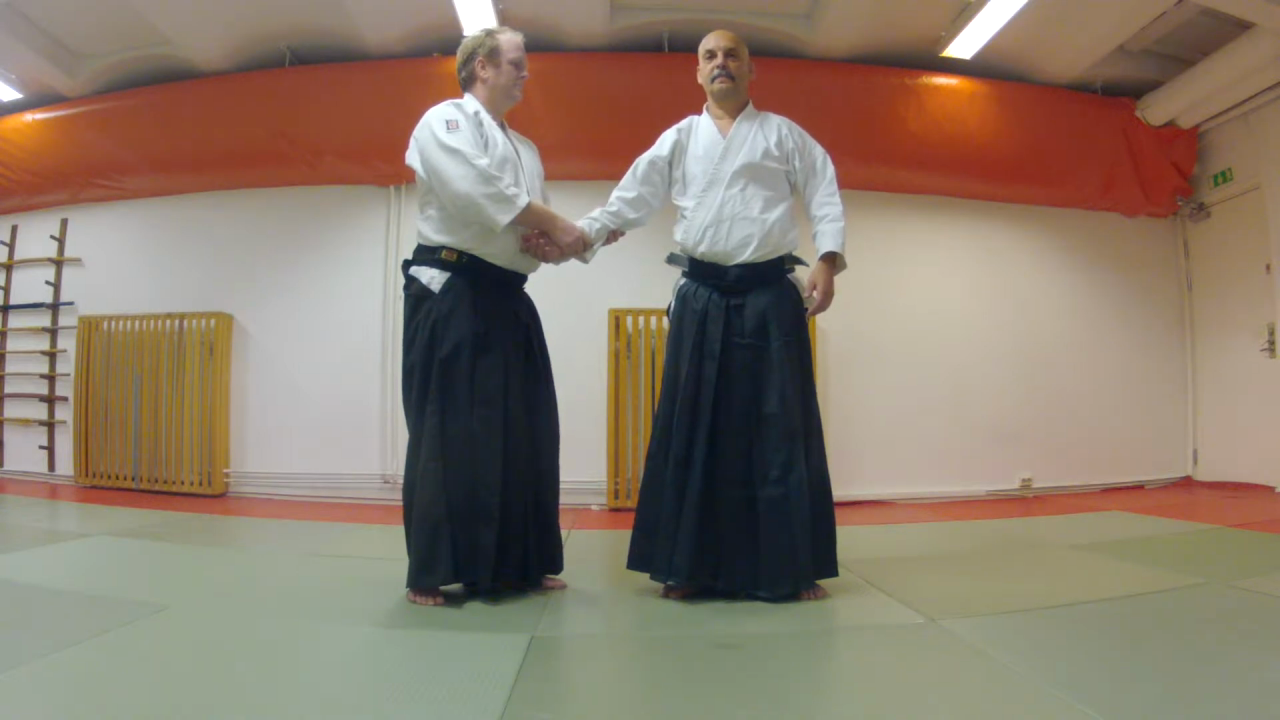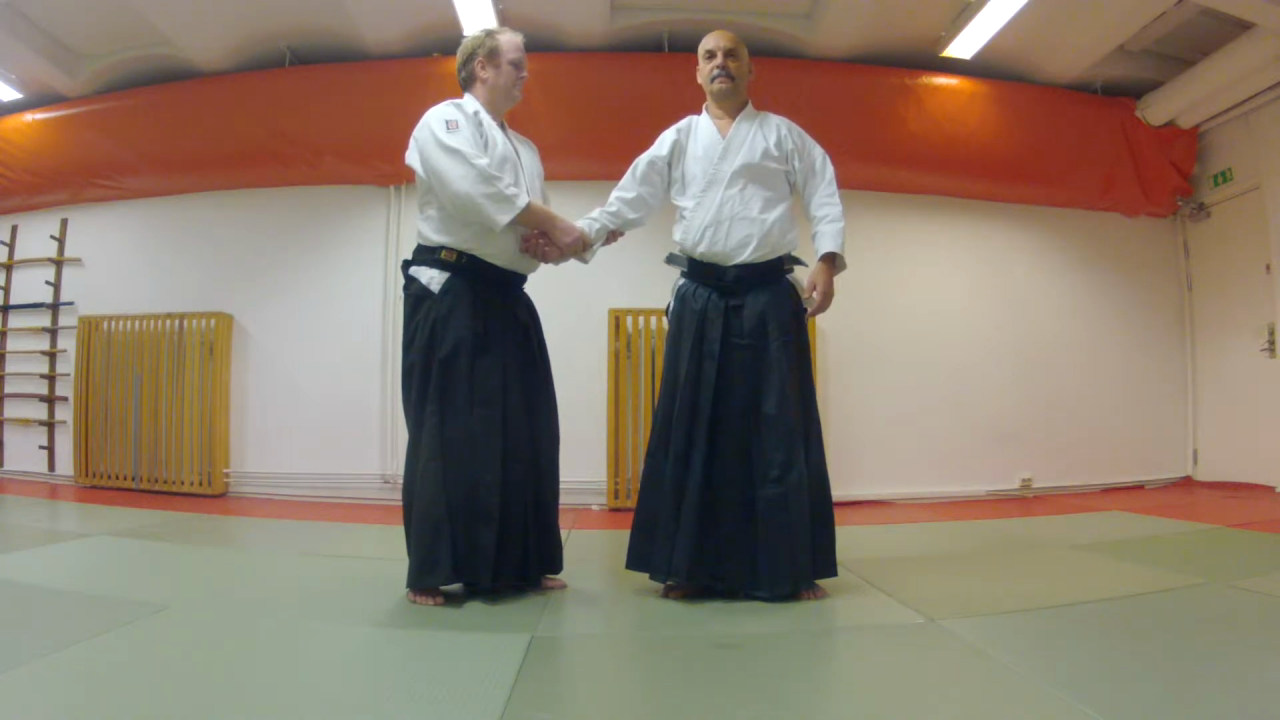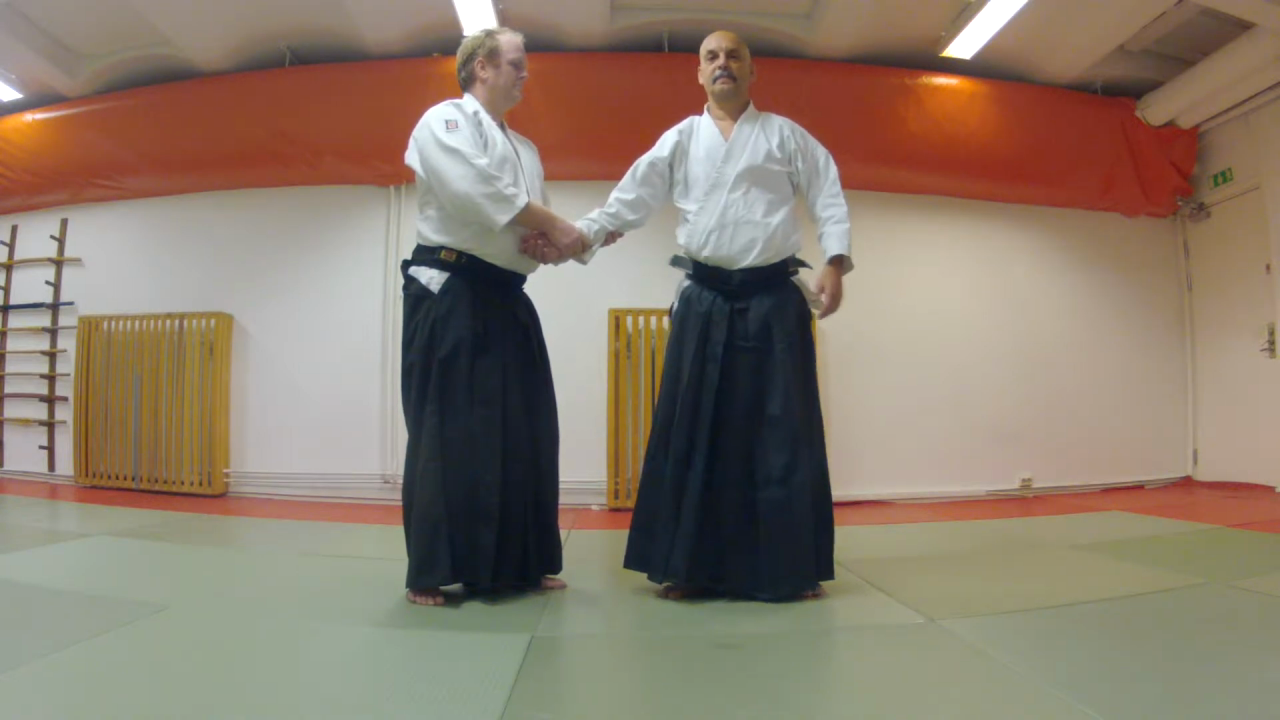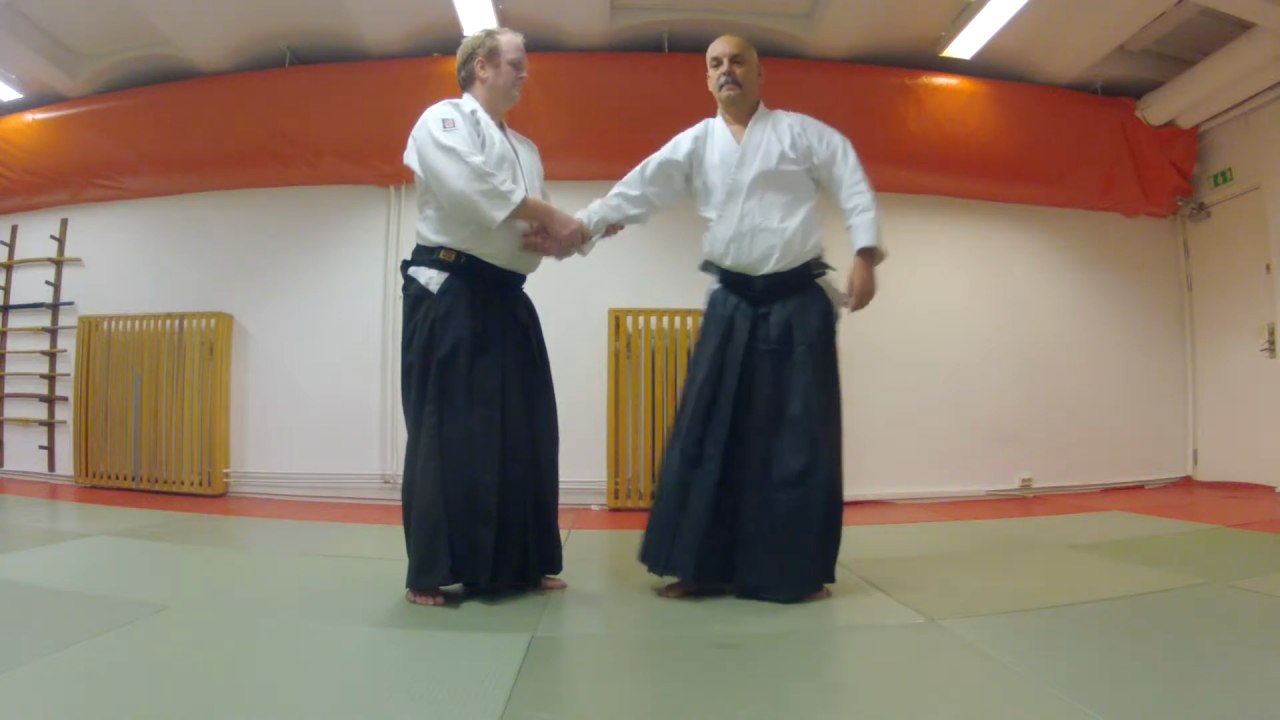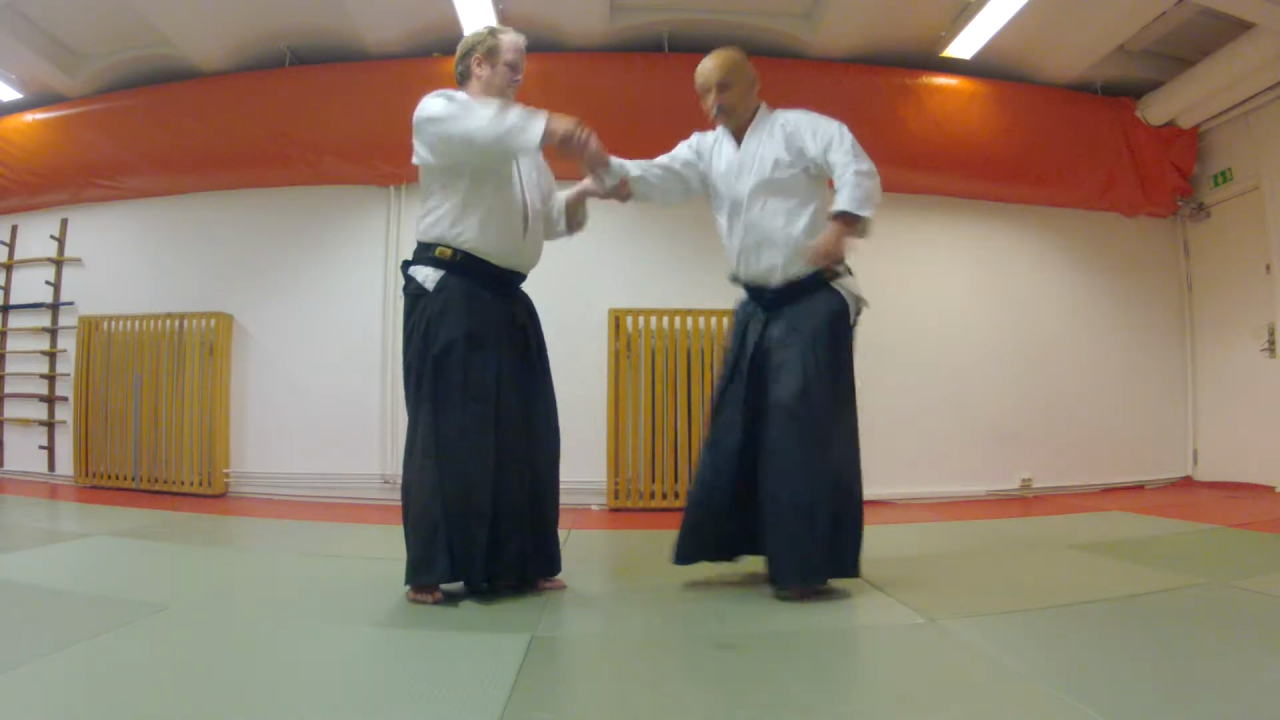
dt=0.2s
person 1, frame 1
left shoulder: (523, 148)
right shoulder: (446, 120)
left elbow: (537, 231)
right elbow: (476, 190)
left wrist: (569, 239)
right wrist: (554, 225)
left hip: (506, 299)
right hip: (451, 294)
left knee: (523, 433)
right knee: (449, 433)
left ankle: (517, 563)
right ankle: (430, 572)
person 1, frame 2
left shoulder: (523, 148)
right shoulder: (446, 120)
left elbow: (537, 232)
right elbow: (475, 190)
left wrist: (571, 239)
right wrist: (554, 225)
left hip: (506, 299)
right hip: (450, 293)
left knee: (522, 433)
right knee: (449, 433)
left ankle: (517, 562)
right ankle: (430, 571)
person 1, frame 3
left shoulder: (524, 148)
right shoulder: (446, 120)
left elbow: (535, 228)
right elbow: (475, 190)
left wrist: (572, 239)
right wrist: (554, 225)
left hip: (505, 299)
right hip: (450, 293)
left knee: (523, 433)
right knee: (449, 432)
left ankle: (518, 563)
right ankle: (431, 571)
person 1, frame 4
left shoulder: (524, 147)
right shoulder: (444, 119)
left elbow: (533, 227)
right elbow: (471, 186)
left wrist: (567, 230)
right wrist: (550, 216)
left hip: (505, 300)
right hip: (450, 293)
left knee: (522, 434)
right knee: (450, 433)
left ankle: (518, 563)
right ankle: (430, 571)
person 1, frame 5
left shoulder: (520, 141)
right shoulder: (440, 111)
left elbow: (545, 216)
right elbow: (489, 128)
left wrist: (581, 193)
right wrist: (555, 128)
left hip: (503, 297)
right hip: (451, 291)
left knee: (523, 429)
right knee: (450, 428)
left ankle: (515, 563)
right ankle: (429, 569)
person 2, frame 1
left shoulder: (784, 134)
right shoulder: (678, 139)
left elbow: (825, 196)
right elbow: (630, 199)
left wrist: (827, 261)
left hip: (770, 294)
right hip: (701, 297)
left knee: (780, 428)
right knee: (692, 428)
left ankle: (792, 567)
right ankle: (692, 565)
person 2, frame 2
left shoulder: (782, 134)
right shoulder: (677, 140)
left elbow: (823, 196)
right elbow: (629, 200)
left wrist: (827, 262)
left hip: (768, 295)
right hip: (700, 297)
left knee: (778, 429)
right knee: (692, 428)
left ankle: (791, 567)
right ankle: (691, 565)
person 2, frame 3
left shoulder: (786, 134)
right shoulder: (679, 140)
left elbow: (829, 196)
right elbow: (629, 200)
left wrist: (834, 264)
left hip: (773, 297)
right hip: (705, 299)
left knee: (782, 431)
right knee: (691, 430)
left ankle: (791, 568)
right ankle: (691, 566)
person 2, frame 4
left shoulder: (800, 131)
right shoulder: (694, 143)
left elbow: (853, 184)
right elbow: (638, 192)
left wrist: (864, 255)
right wrist: (580, 226)
left hip: (797, 300)
right hip: (732, 302)
left knee: (799, 433)
right knee: (706, 429)
left ankle: (797, 569)
right ankle: (699, 564)
person 2, frame 5
left shoulder: (799, 127)
right shoulder: (703, 149)
left elbow: (856, 167)
right elbow: (651, 178)
left wrist: (841, 224)
right wrist: (603, 163)
left hip: (814, 300)
right hip: (758, 306)
left knee: (803, 423)
right knee: (738, 426)
left ankle: (806, 563)
right ankle: (740, 539)
